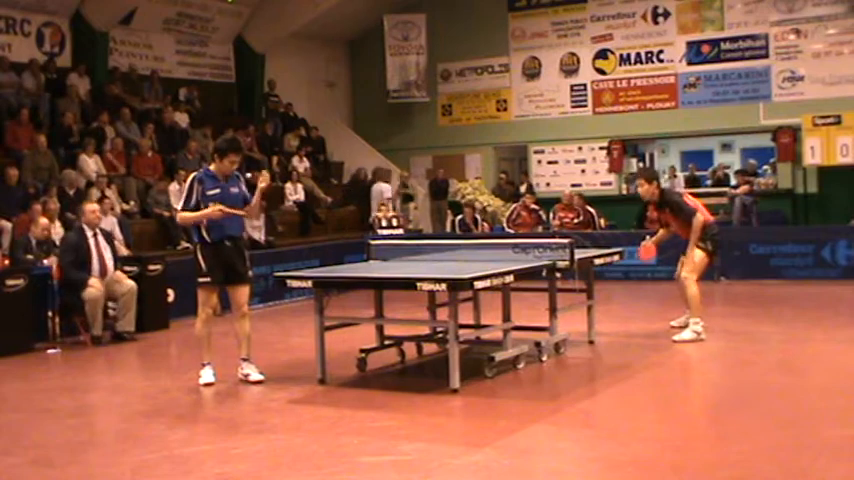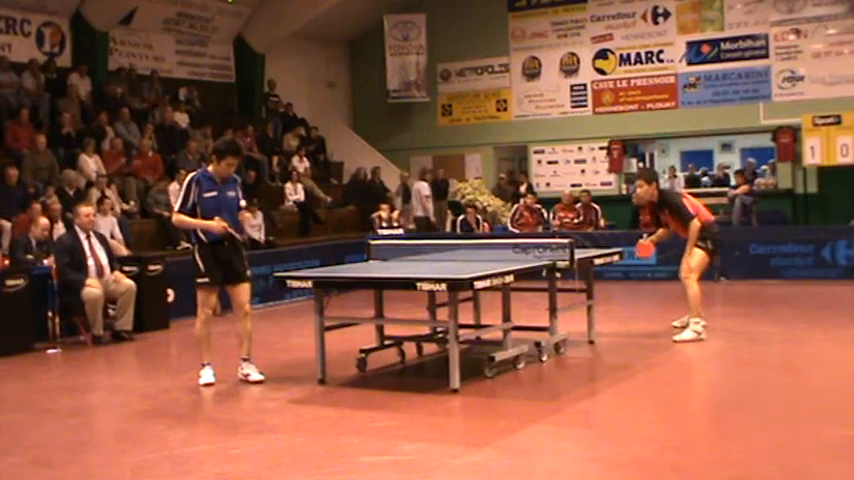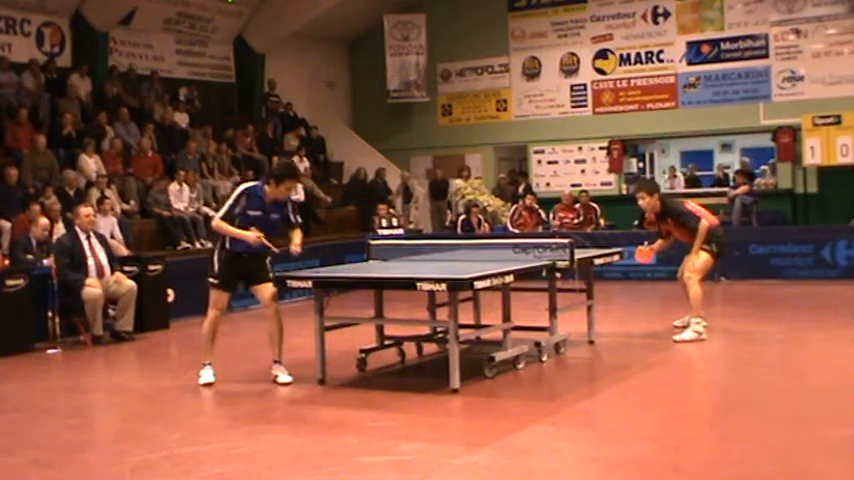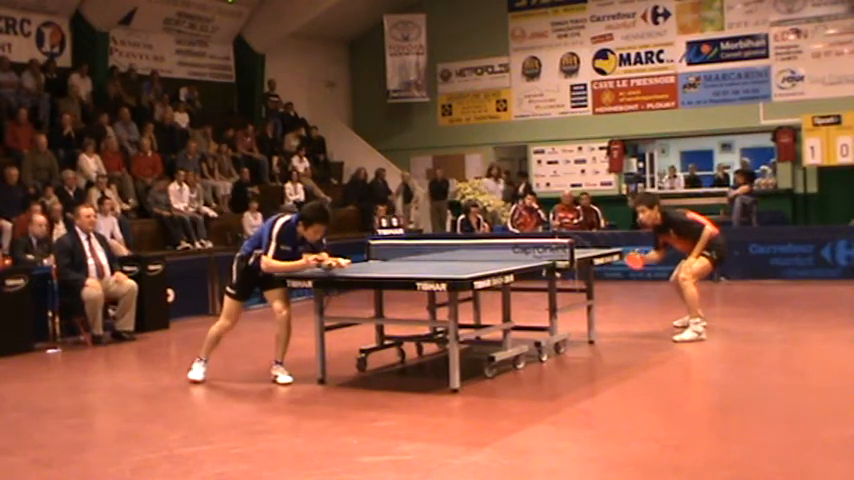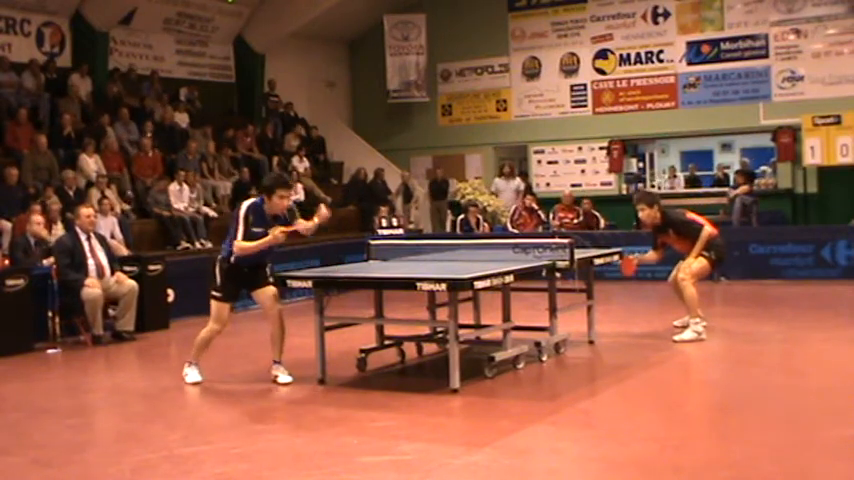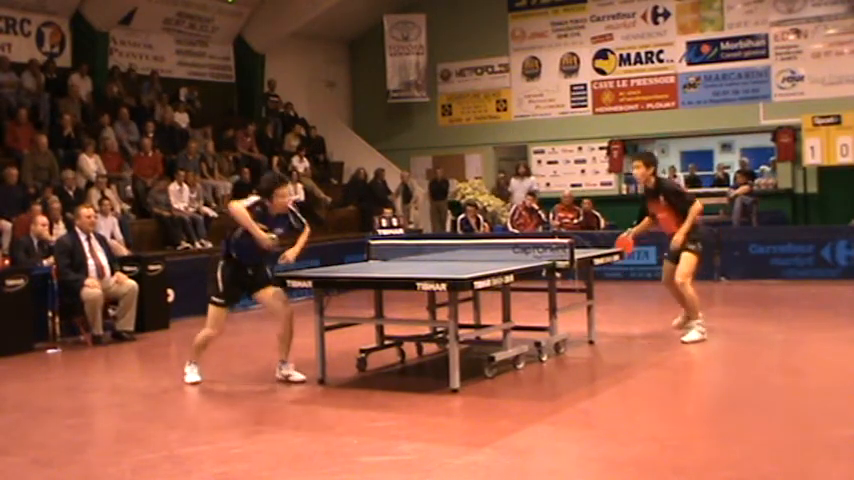
dt=0.7s
person 1, frame 1
left shoulder: (237, 180)
right shoulder: (198, 180)
left elbow: (253, 214)
right elbow: (181, 217)
left wrist: (260, 190)
right wrist: (205, 213)
left hip: (236, 248)
right hip: (210, 249)
left knee: (242, 309)
right knee: (206, 311)
left ankle: (245, 364)
right ankle: (206, 366)
person 1, frame 2
left shoulder: (234, 182)
right shoulder: (195, 181)
right elbow: (177, 218)
left wrist: (244, 216)
right wrist: (206, 224)
left hip: (233, 248)
right hip: (208, 250)
left knee: (244, 309)
right knee: (206, 311)
left ankle: (245, 363)
right ankle: (206, 366)
person 1, frame 3
left shoulder: (286, 202)
right shoulder: (247, 192)
left elbow: (295, 227)
right elbow: (216, 223)
left wrist: (296, 241)
right wrist: (246, 234)
left hip: (257, 258)
right hip: (230, 255)
left knee: (272, 308)
right knee: (215, 312)
left ankle: (277, 366)
right ankle: (206, 366)
person 1, frame 4
left shoulder: (314, 230)
right shoulder: (280, 225)
left elbow: (320, 255)
right elbow: (266, 264)
left wrist: (332, 261)
right wrist: (302, 264)
left hip: (274, 270)
right hip: (248, 265)
left knee: (283, 313)
right knee: (227, 322)
left ankle: (278, 366)
right ankle: (201, 362)
person 1, frame 5
left shoulder: (283, 209)
right shoulder: (248, 209)
left elbow: (303, 227)
right elbow: (238, 248)
left wrist: (316, 220)
right wrist: (268, 240)
left hip: (258, 267)
right hip: (231, 267)
left knee: (276, 312)
right knee: (217, 325)
left ankle: (277, 366)
right ankle: (191, 364)
person 1, frame 6
left shoulder: (287, 212)
right shoulder: (255, 205)
left elbow: (305, 229)
right elbow: (235, 207)
left wrist: (294, 250)
right wrist: (258, 234)
left hip: (256, 268)
right hip: (231, 268)
left knee: (286, 312)
right knee: (214, 329)
left ankle: (283, 366)
right ankle: (192, 364)
person 2, frame 1
left shoulder: (671, 198)
right shoulder: (657, 202)
left elbow: (698, 219)
right elbow: (667, 228)
left wrist: (690, 248)
right wrist: (652, 241)
left hip: (706, 235)
right hip: (696, 237)
left knee: (687, 277)
right knee: (680, 276)
left ankle: (696, 328)
right ankle: (692, 316)
person 2, frame 2
left shoulder: (671, 199)
right shoulder: (655, 205)
left elbow: (695, 224)
right elbow: (667, 228)
left wrist: (687, 255)
right wrist: (651, 240)
left hip: (706, 234)
right hip: (695, 236)
left knee: (689, 275)
right knee: (684, 275)
left ankle: (696, 327)
right ankle: (696, 316)
person 2, frame 3
left shoulder: (673, 208)
right shoulder: (658, 215)
left elbow: (703, 224)
right elbow: (666, 240)
left wrist: (694, 253)
right wrist: (651, 248)
left hip: (712, 238)
right hip: (700, 240)
left knee: (691, 276)
right knee: (683, 277)
left ankle: (697, 328)
right ankle: (697, 315)
person 2, frame 4
left shoulder: (675, 218)
right shoulder: (658, 227)
left elbow: (707, 230)
right elbow: (659, 253)
left wrist: (693, 257)
right wrist: (643, 258)
left hip: (713, 247)
right hip: (698, 249)
left knee: (685, 277)
right knee: (676, 280)
left ankle: (697, 328)
right ankle: (696, 316)
person 2, frame 5
left shoulder: (675, 219)
right shoulder: (657, 227)
left elbow: (706, 231)
right elbow: (657, 254)
left wrist: (691, 257)
right wrist: (640, 259)
left hip: (711, 247)
right hip: (696, 250)
left knee: (684, 278)
right knee: (674, 281)
left ankle: (697, 328)
right ankle: (696, 316)
person 2, frame 6
left shoulder: (667, 187)
right shoulder: (648, 193)
left elbow: (696, 206)
right elbow: (651, 218)
left wrist: (682, 232)
right wrist: (633, 232)
left hip: (690, 237)
right hip: (676, 238)
left knee: (681, 280)
right knee: (668, 281)
left ankle: (698, 327)
right ankle: (690, 314)
person 3, frame 1
left shoulder: (106, 235)
right shoulder: (71, 238)
left elbow: (115, 258)
right elbow: (67, 269)
left wrist: (117, 271)
right wrist: (88, 279)
left hip: (109, 280)
right hip: (85, 284)
left knee: (130, 286)
right knee: (95, 294)
left ankle: (122, 330)
right ankle: (96, 335)
person 3, frame 2
left shoulder: (99, 237)
right shoulder: (65, 241)
left elbow: (111, 259)
right elbow: (63, 271)
left wrist: (116, 271)
right wrist: (85, 280)
left hip: (107, 280)
right hip: (83, 284)
left knee: (129, 285)
right knee: (95, 294)
left ankle: (121, 329)
right ankle: (97, 334)
person 3, frame 3
left shoulder: (100, 237)
right shoulder: (64, 241)
left elbow: (112, 260)
right elbow: (63, 272)
left wrist: (117, 271)
right wrist: (85, 280)
left hip: (108, 280)
right hip: (84, 284)
left knee: (130, 286)
right knee: (95, 294)
left ankle: (121, 330)
right ankle: (97, 334)
person 3, frame 4
left shoulder: (100, 238)
right shoulder: (65, 242)
left elbow: (112, 260)
right elbow: (63, 271)
left wrist: (117, 271)
right wrist: (85, 280)
left hip: (108, 280)
right hip: (84, 285)
left knee: (130, 286)
right knee: (95, 294)
left ankle: (122, 329)
right ankle: (97, 334)
person 3, frame 5
left shoulder: (100, 238)
right shoulder: (65, 242)
left elbow: (112, 260)
right elbow: (63, 271)
left wrist: (117, 272)
right wrist: (84, 279)
left hip: (108, 281)
right hip: (84, 284)
left knee: (131, 286)
right knee: (95, 294)
left ankle: (122, 329)
right ankle: (97, 334)
person 3, frame 6
left shoulder: (100, 238)
right shoulder: (65, 242)
left elbow: (112, 260)
right elbow: (63, 272)
left wrist: (117, 272)
right wrist: (84, 280)
left hip: (108, 281)
right hip: (84, 285)
left knee: (131, 286)
right knee: (94, 294)
left ankle: (122, 329)
right ankle: (97, 334)
